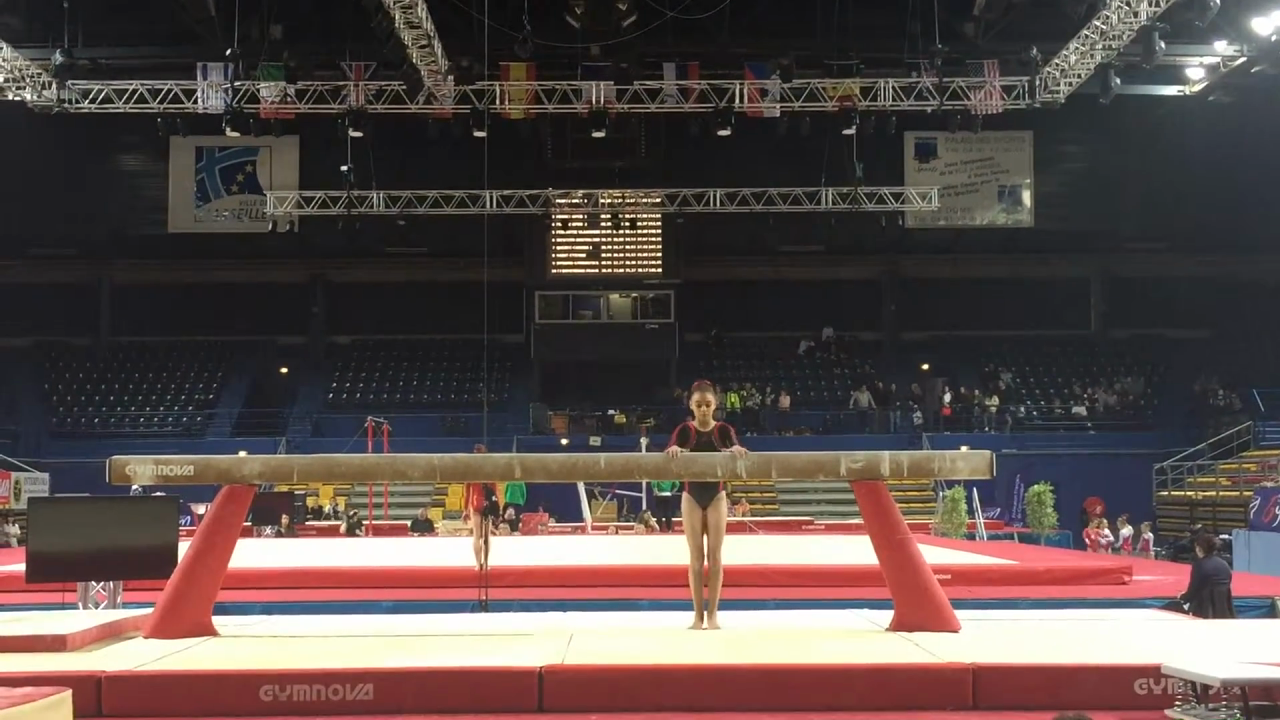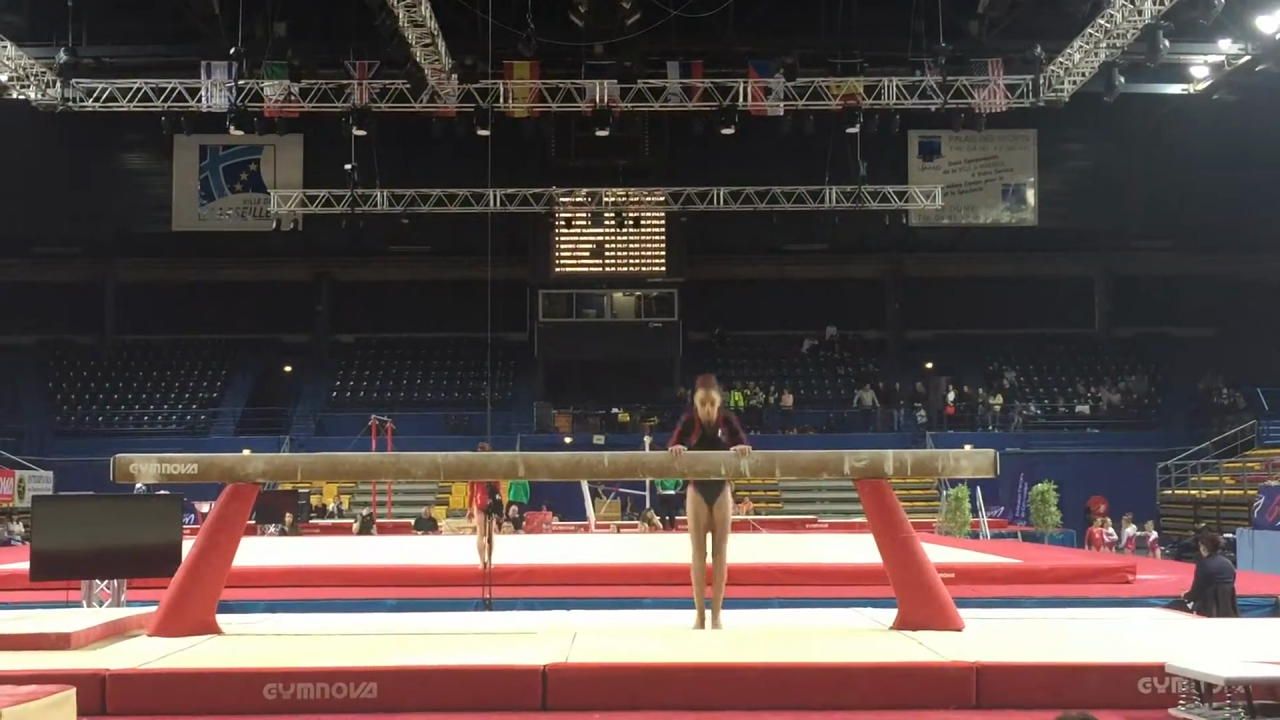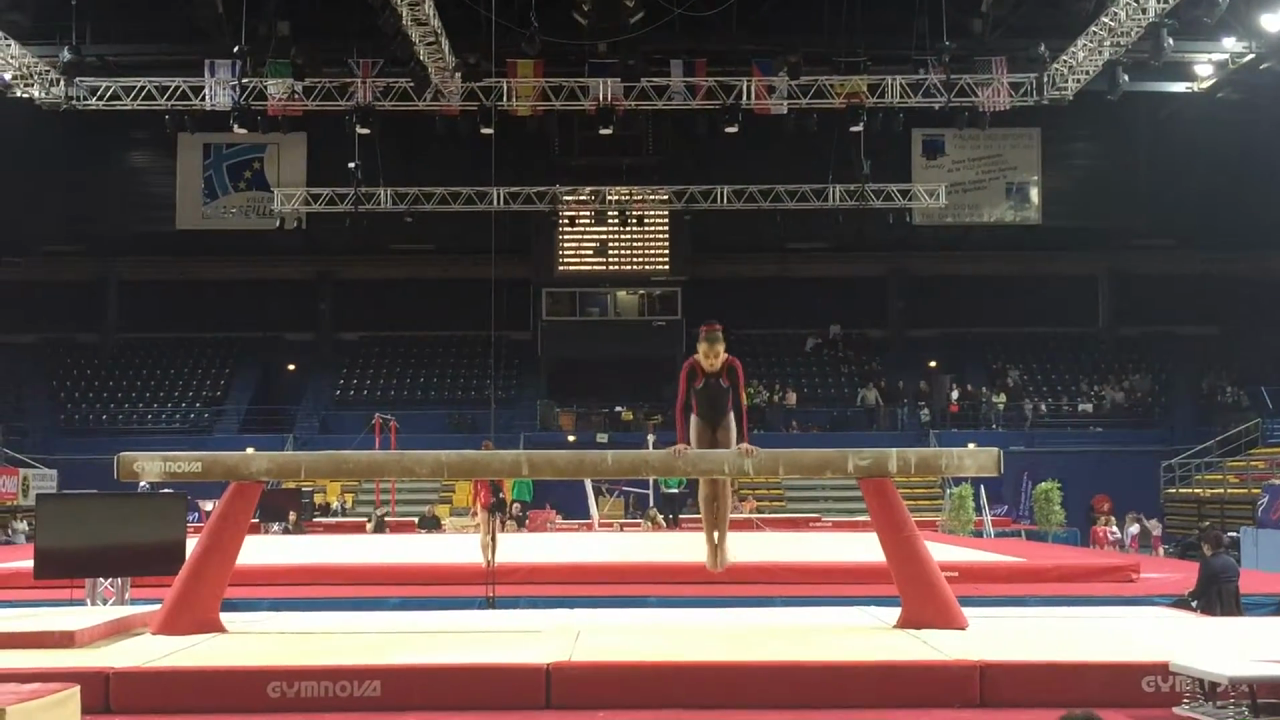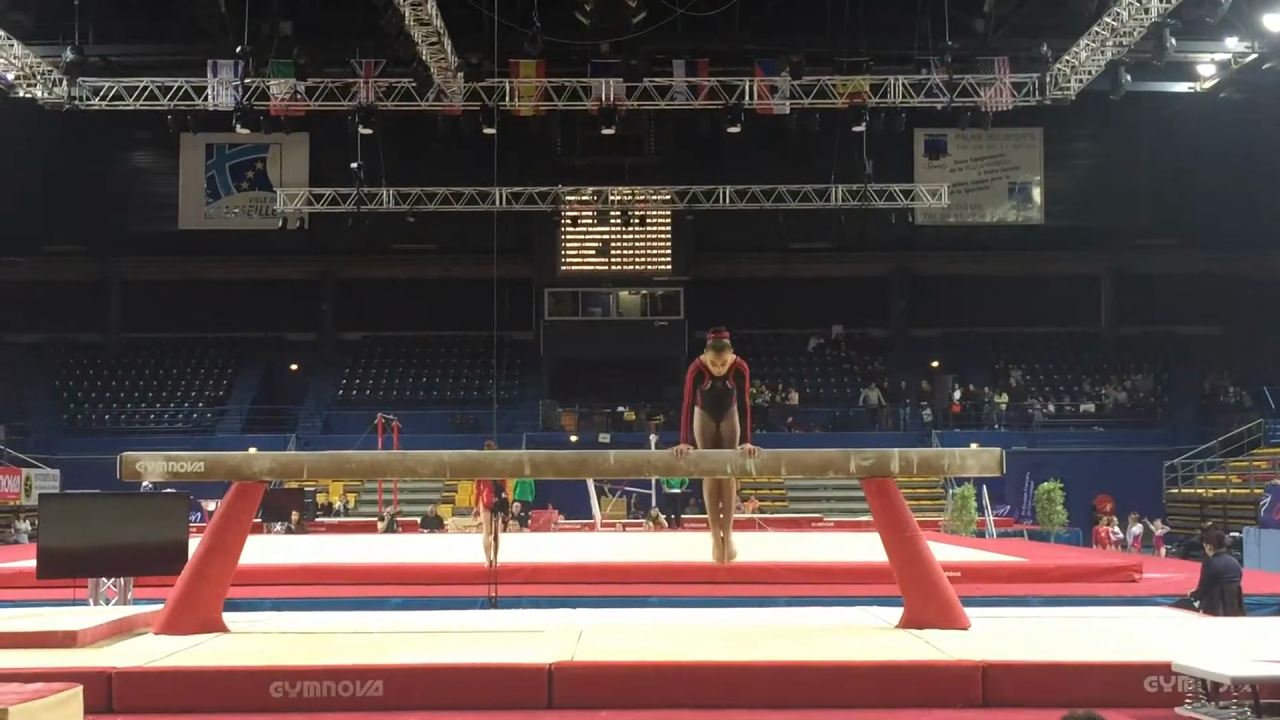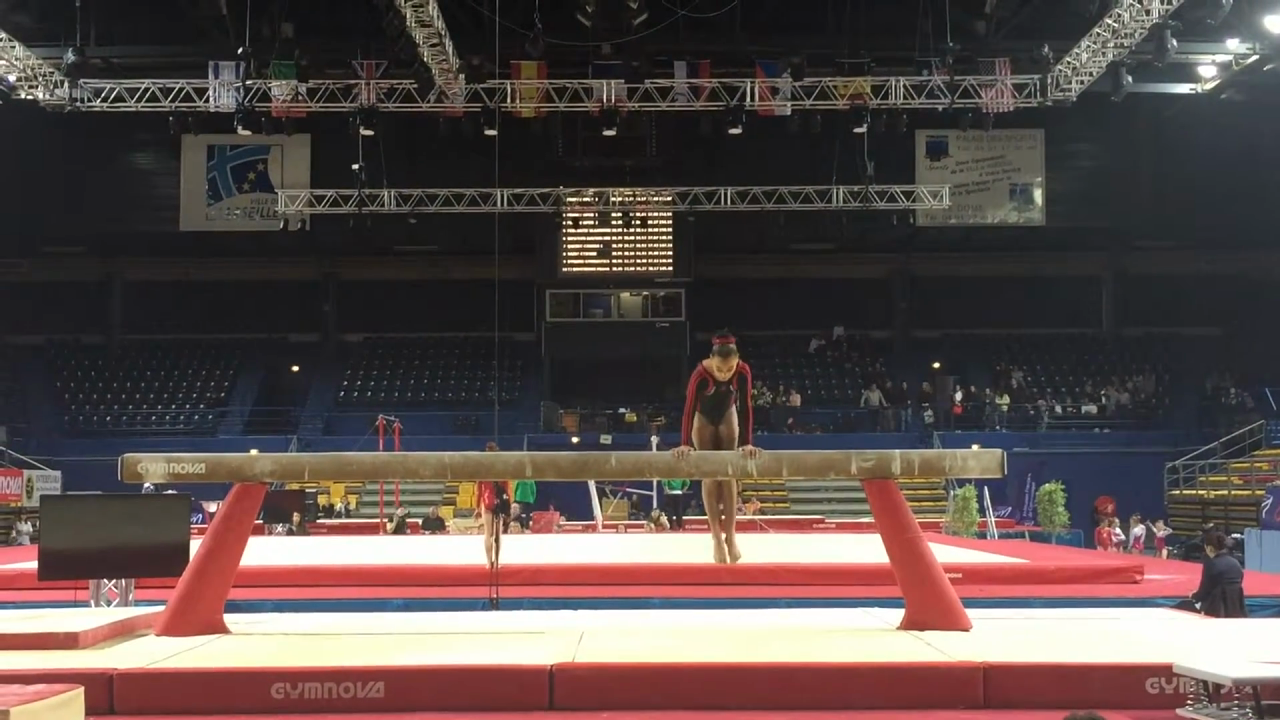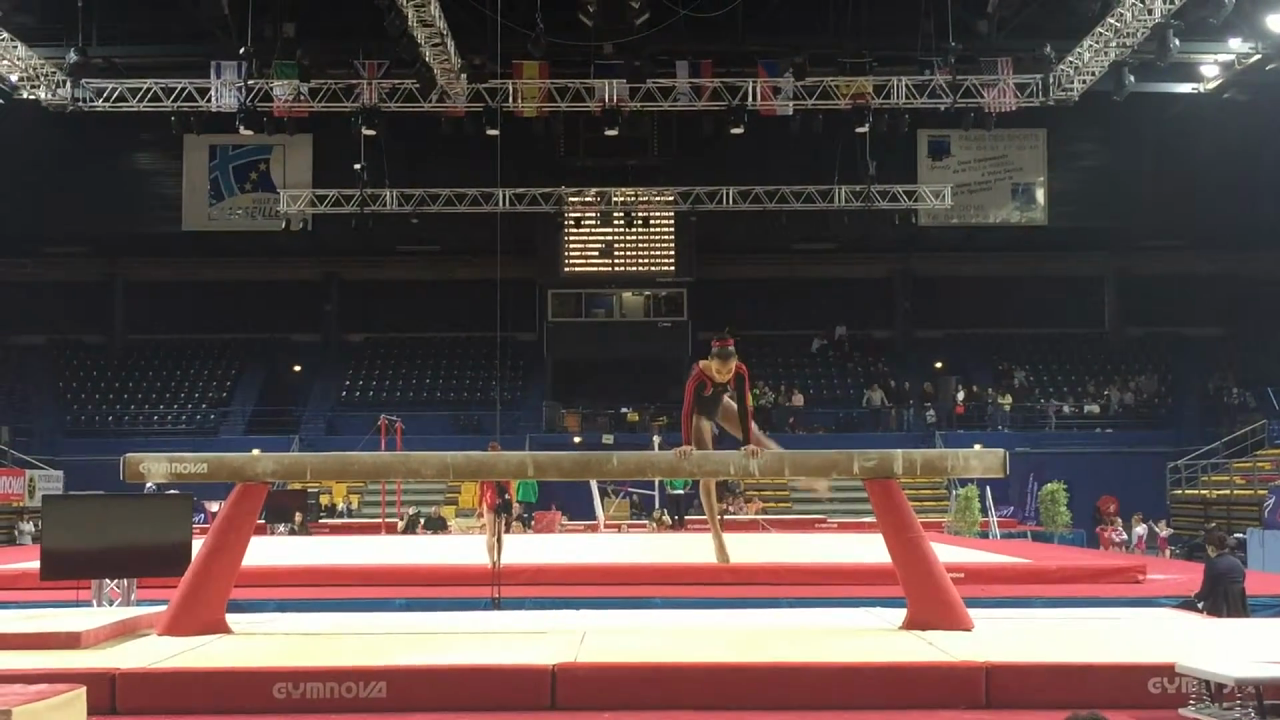
dt=0.3s
person 1, frame 1
left shoulder: (723, 429)
right shoulder: (685, 430)
left elbow: (735, 448)
right elbow: (673, 449)
left wrist: (737, 449)
right wrist: (672, 448)
left hip: (716, 497)
right hip: (692, 497)
left knee: (714, 556)
right knee: (697, 557)
left ankle: (712, 614)
right ankle: (698, 614)
person 1, frame 2
left shoulder: (727, 420)
right shoulder: (689, 421)
left elbow: (740, 441)
right elbow: (674, 444)
left wrist: (741, 446)
right wrist: (676, 447)
left hip: (721, 493)
right hip: (697, 492)
left knee: (720, 553)
right knee: (698, 553)
left ankle: (716, 613)
right ankle: (700, 614)
person 1, frame 3
left shoulder: (733, 366)
right shoulder: (690, 368)
left elbow: (739, 404)
right elbow: (682, 405)
left wrist: (742, 441)
right wrist: (682, 441)
left hip: (725, 422)
right hip: (700, 422)
left knee: (723, 480)
right knee: (706, 481)
left ankle: (722, 542)
right ankle: (710, 544)
person 1, frame 4
left shoulder: (740, 368)
right shoulder: (696, 369)
left elbow: (743, 404)
right elbow: (688, 405)
left wrist: (746, 441)
right wrist: (685, 441)
left hip: (729, 413)
right hip: (704, 414)
left ankle: (727, 534)
right ankle: (715, 536)
person 1, frame 5
left shoulder: (743, 372)
right shoulder: (700, 374)
left elbow: (745, 408)
right elbow: (689, 409)
left wrist: (747, 443)
right wrist: (686, 443)
left hip: (727, 413)
right hip: (703, 415)
left ankle: (730, 535)
right ankle: (717, 536)
person 1, frame 6
left shoulder: (740, 371)
right shoulder: (698, 376)
left elbow: (744, 407)
right elbow: (688, 411)
left wrist: (749, 442)
right wrist: (686, 444)
left hip: (720, 403)
right hip: (700, 412)
left knee: (755, 436)
right ankle: (717, 535)
